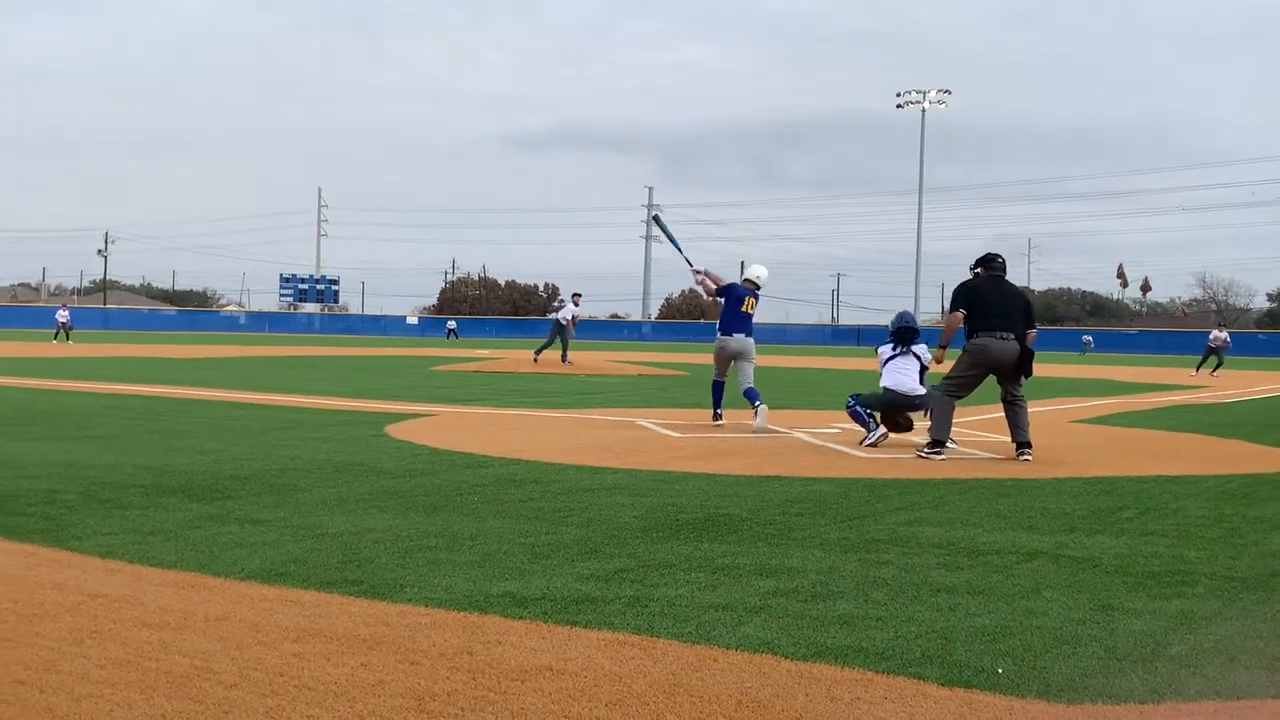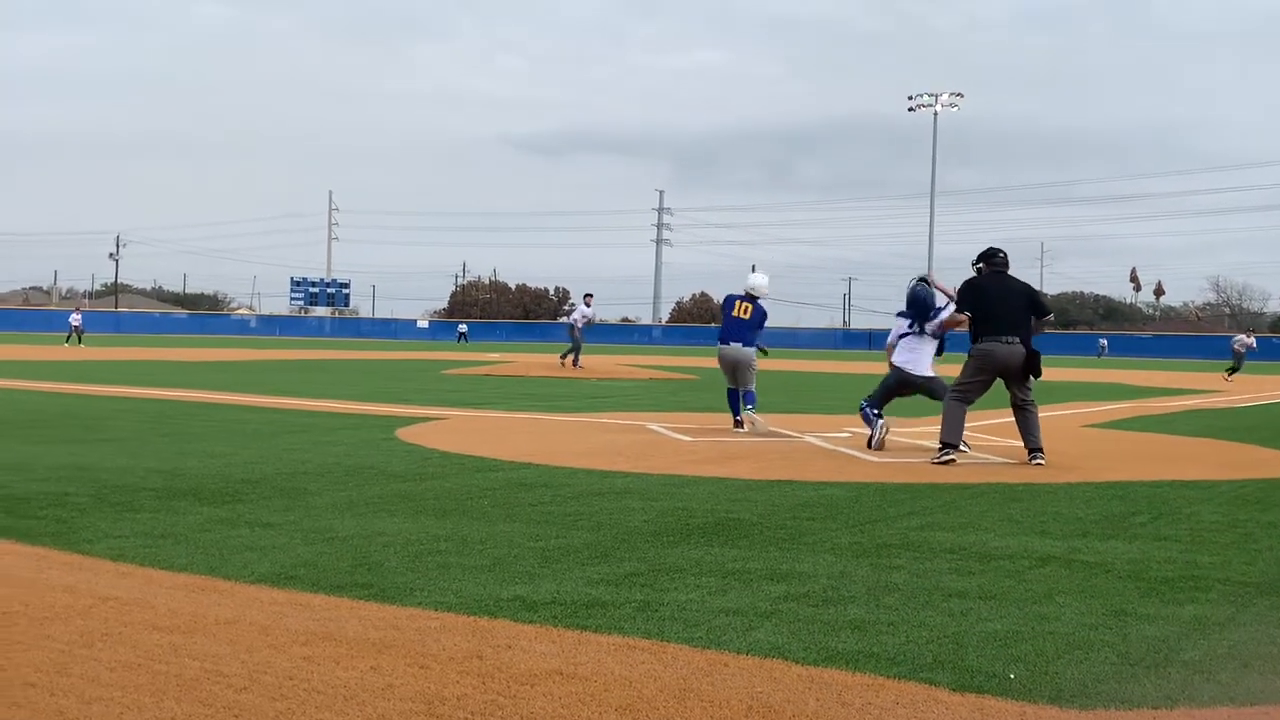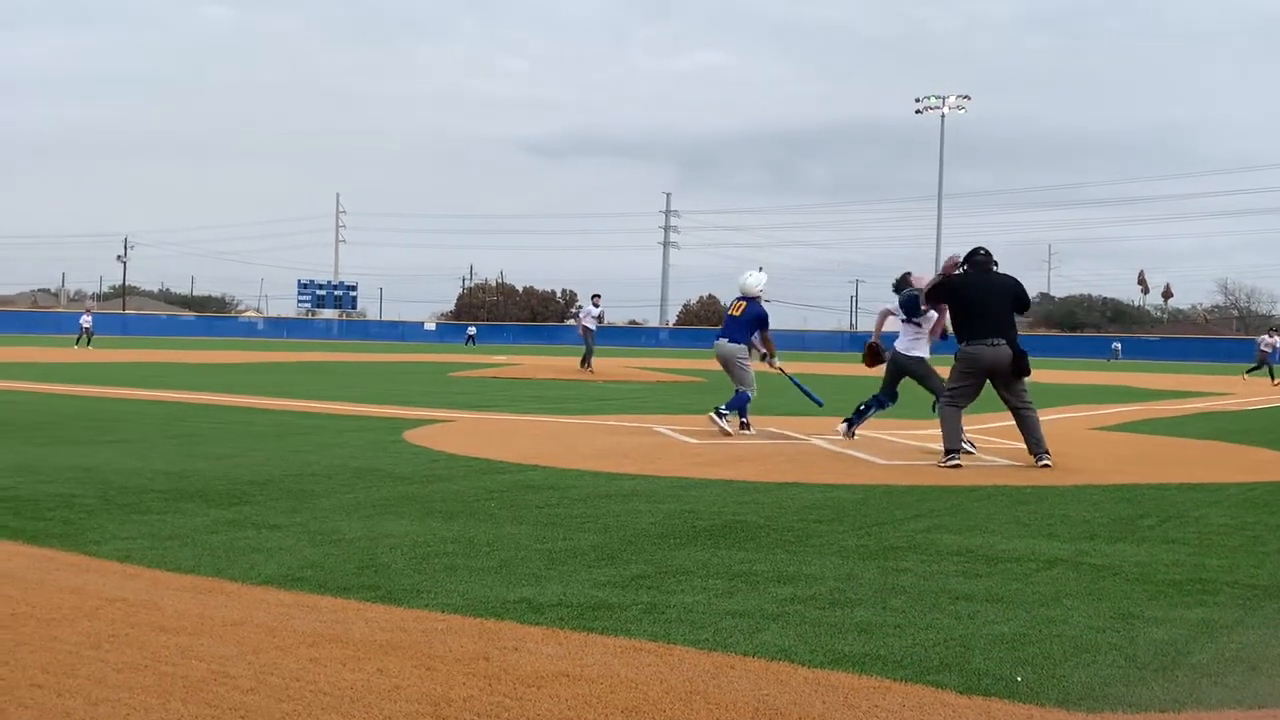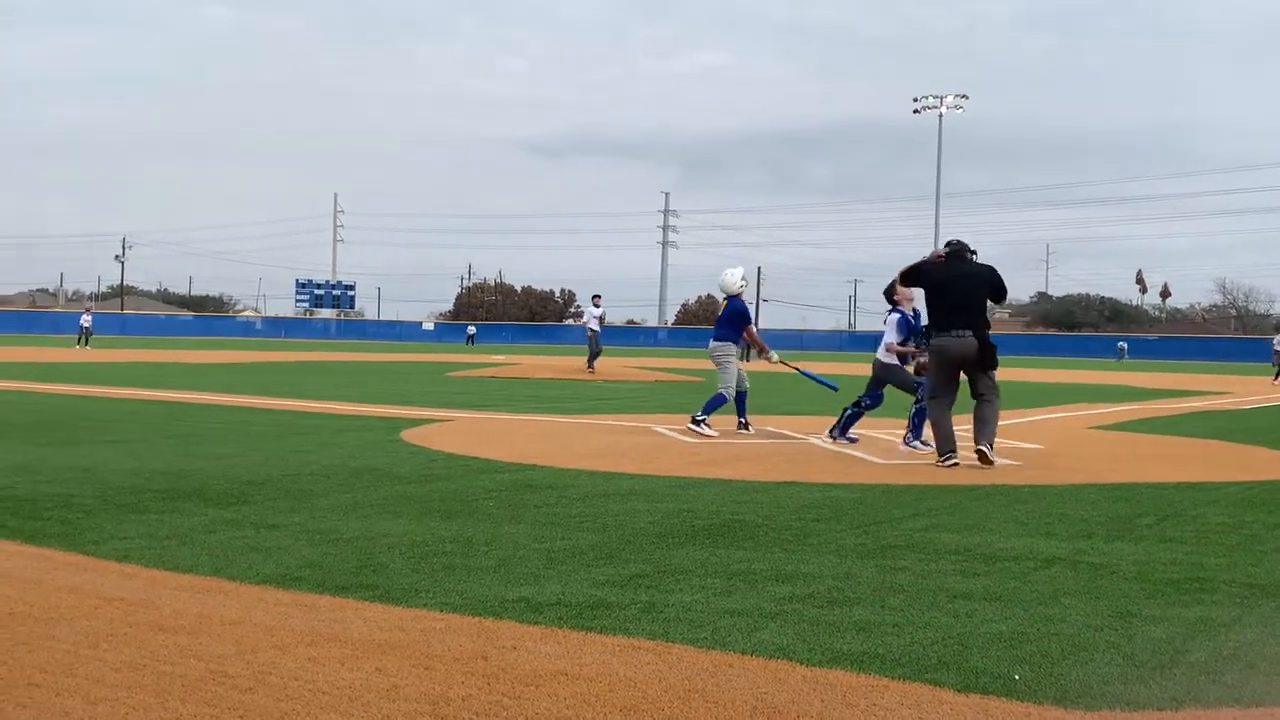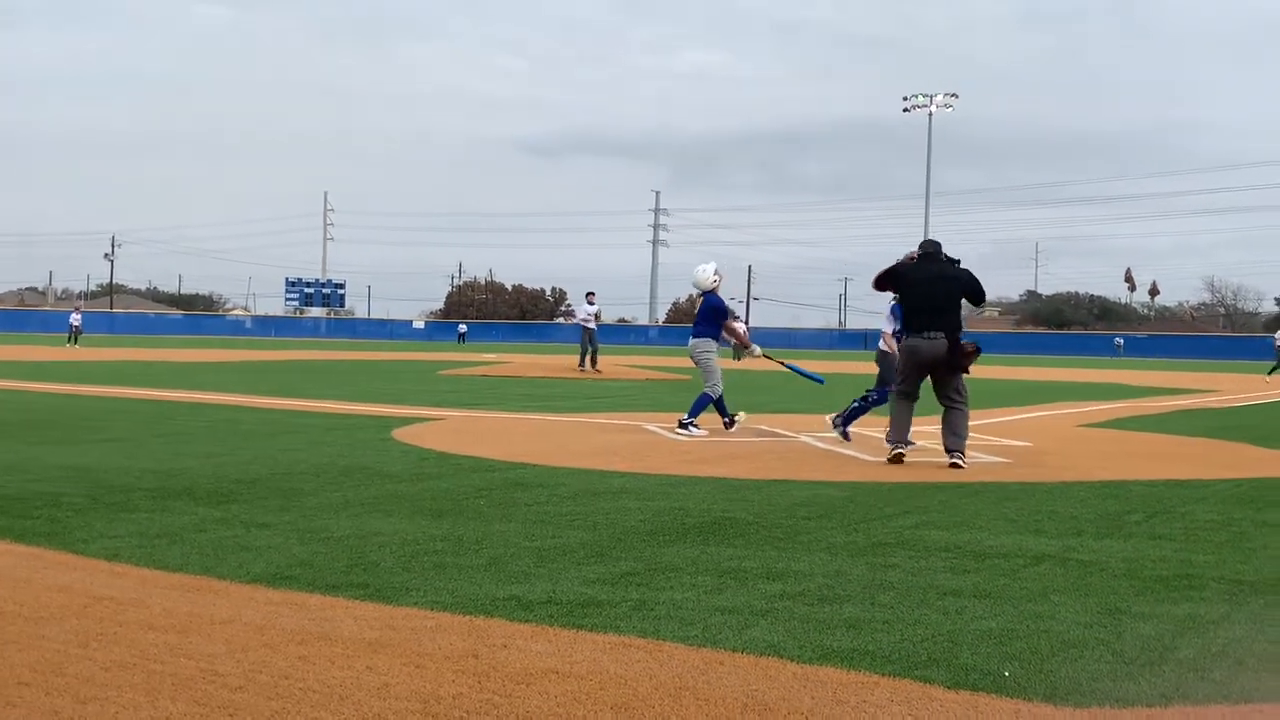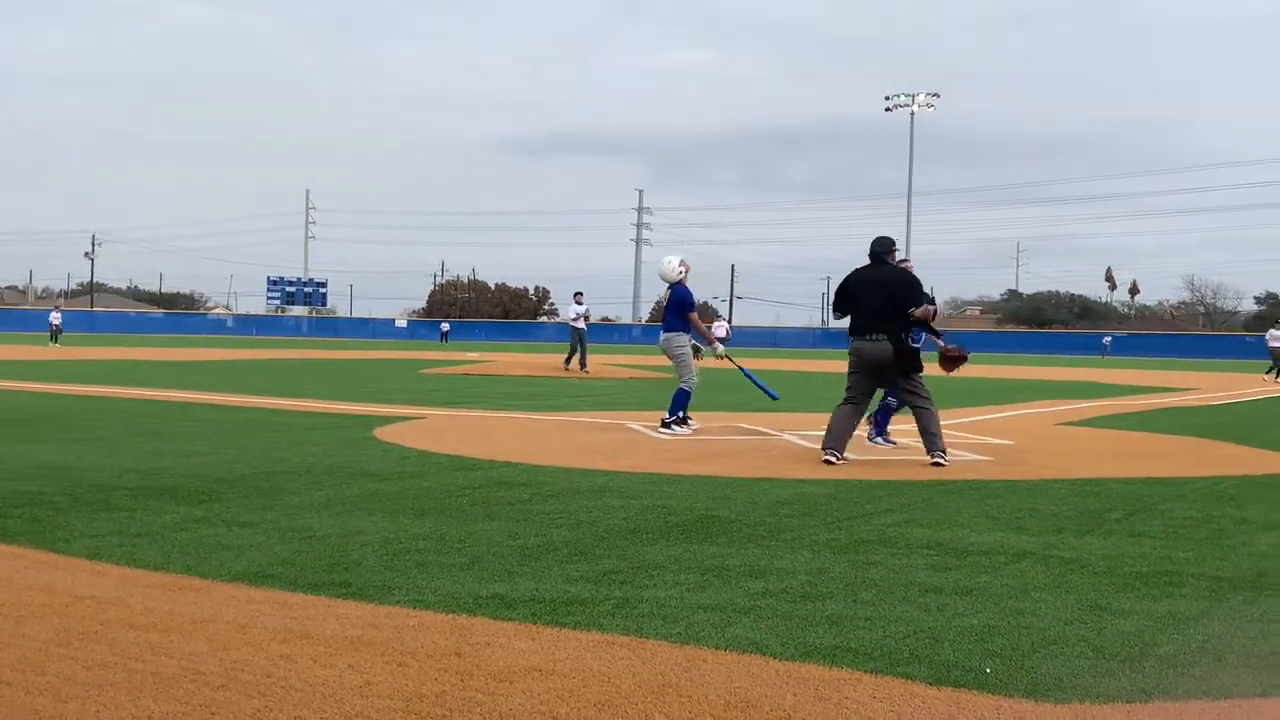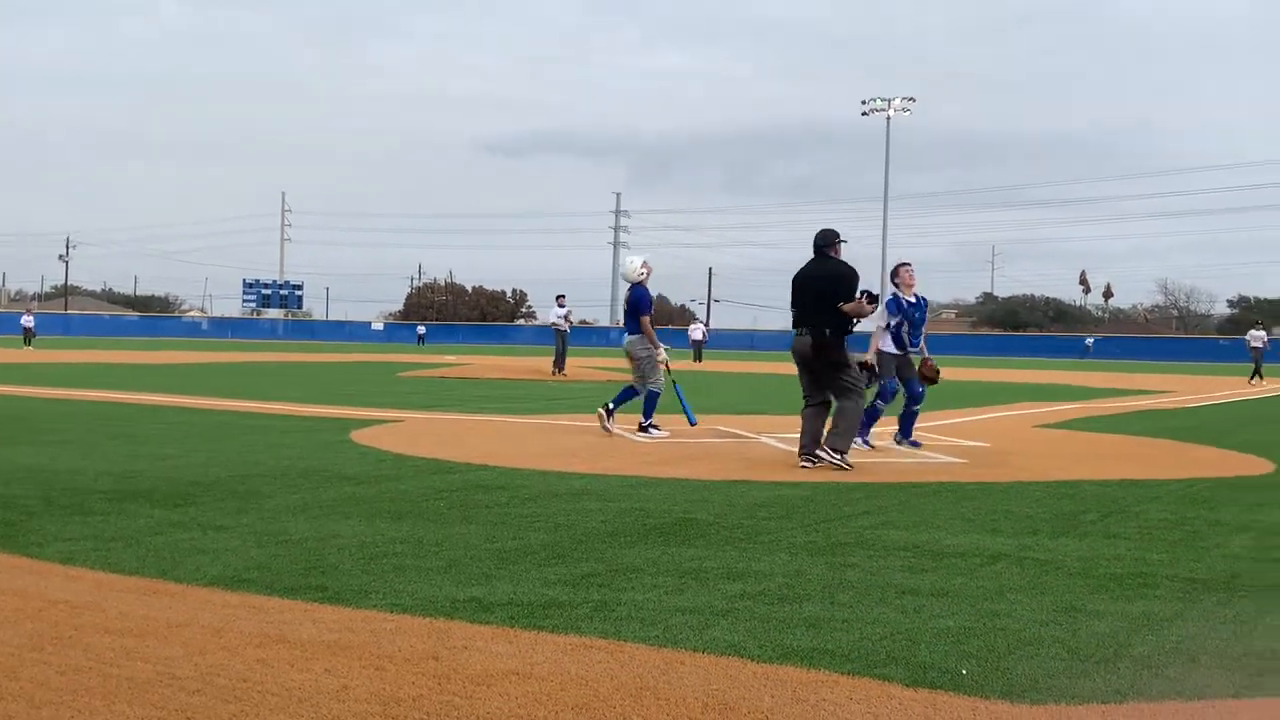
dt=0.2s
person 1, frame 1
left shoulder: (969, 287)
right shoulder: (1019, 294)
left elbow: (956, 317)
right elbow: (1030, 333)
left wrist: (942, 347)
right wrist: (1020, 354)
left hip: (981, 346)
right hip: (1013, 348)
left knee: (947, 391)
right knee: (1014, 397)
left ankle: (937, 445)
right ankle: (1023, 447)
person 1, frame 2
left shoulder: (974, 284)
right shoulder: (1024, 288)
left elbow: (960, 318)
right elbow: (1047, 317)
left wrist: (938, 327)
left hip: (987, 349)
right hip: (1019, 351)
left knee: (957, 397)
right knee: (1025, 402)
left ankle: (948, 448)
right ankle: (1036, 452)
person 1, frame 3
left shoulder: (956, 282)
right shoulder: (1009, 282)
left elbow: (927, 298)
right elbow: (1024, 309)
left wrist: (945, 274)
left hip: (972, 352)
right hip: (1007, 352)
left knee: (950, 402)
right knee: (1022, 404)
left ankle: (953, 453)
right ankle: (1041, 453)
person 1, frame 4
left shoulder: (930, 270)
right shoulder: (985, 271)
left elbow: (901, 278)
right elbow: (1001, 299)
left hip: (941, 343)
right hip: (975, 342)
left knee: (939, 399)
right knee: (988, 396)
left ankle: (947, 452)
right ankle: (985, 443)
person 1, frame 5
left shoulder: (905, 272)
right shoulder: (959, 274)
left elbow: (876, 283)
right elbow: (980, 300)
left hip: (912, 344)
right hip: (946, 345)
left knee: (903, 396)
right knee: (956, 401)
left ankle: (898, 443)
right ankle: (956, 452)
person 1, frame 6
left shoulder: (853, 278)
right shoulder: (904, 277)
left elbow: (837, 313)
right elbow: (917, 312)
right wrist: (928, 313)
left hip: (860, 347)
right hip: (894, 348)
left knee: (853, 400)
right knee: (921, 400)
left ankle: (831, 449)
right ankle: (936, 451)
person 1, frame 7
left shoulder: (802, 273)
right shoulder: (843, 270)
right elbow: (848, 307)
right wrist: (867, 310)
left hip: (801, 341)
right hip: (828, 343)
left knee: (815, 400)
right knee: (853, 395)
left ankle: (809, 454)
right ankle: (834, 449)
person 2, frame 1
left shoulder: (883, 348)
right shoulder: (922, 347)
left hip: (890, 396)
right hip: (916, 399)
left knee: (853, 402)
left ankle: (874, 429)
person 2, frame 2
left shoulder: (901, 320)
right shoulder: (938, 317)
left elbow: (890, 346)
right elbow: (955, 299)
right wrist: (938, 285)
left hip: (898, 373)
right hip: (923, 378)
left knee: (868, 405)
left ankle: (876, 423)
person 2, frame 3
left shoulder: (904, 303)
right shoulder: (927, 312)
left elbow: (884, 312)
right elbow: (934, 334)
left wrist: (875, 337)
right wrist: (942, 312)
left hip: (897, 356)
right hip: (915, 360)
left knee: (884, 397)
right knee: (944, 395)
left ankle: (850, 424)
person 2, frame 4
left shoulder: (912, 315)
right shoulder: (897, 318)
right elbow: (889, 346)
right wrist: (910, 351)
left hip: (884, 364)
right hip: (888, 365)
left knee: (868, 399)
right knee: (924, 391)
left ankle: (837, 431)
right ankle: (913, 437)
person 2, frame 5
right shoulder: (895, 306)
right elbow: (886, 335)
right wrist: (898, 355)
left hip: (896, 355)
right hip: (888, 354)
left knee: (879, 395)
left ankle: (840, 421)
person 2, frame 6
left shoulder: (922, 297)
left elbow: (924, 325)
left wrist: (939, 343)
left hip: (908, 350)
right knee: (896, 390)
left ankle: (877, 421)
right ankle: (877, 431)
person 2, frame 7
left shoulder: (922, 303)
right shoulder: (893, 302)
right elbow: (880, 329)
left wrist: (925, 355)
right wrist: (870, 355)
left hip: (905, 356)
right hip: (888, 354)
left knee: (917, 393)
right knee: (888, 392)
left ankle: (904, 435)
right ankle: (861, 432)
person 3, frame 1
left shoulder: (734, 289)
right shoulder: (755, 297)
left elbow: (711, 292)
left wrist: (701, 280)
right wrist: (705, 272)
left hip: (725, 341)
right hip: (746, 343)
left knee: (719, 377)
right knee: (747, 384)
left ankle: (718, 414)
right ankle: (759, 405)
person 3, frame 2
left shoulder: (729, 299)
right shoulder: (761, 311)
left hip: (723, 349)
right hip: (745, 351)
left knee: (733, 385)
right knee: (748, 388)
left ankle: (738, 420)
right ankle: (749, 410)
person 3, frame 3
left shoulder: (736, 301)
right shoulder: (760, 311)
right elbow: (766, 339)
left wrist: (762, 351)
right wrist: (774, 357)
left hip: (720, 346)
right hip: (736, 350)
left knee: (742, 385)
right knee: (748, 391)
left ankle: (744, 422)
right ankle: (722, 413)
person 3, frame 4
left shoulder: (729, 301)
right shoulder: (740, 306)
right elbow: (751, 334)
left wrist: (758, 347)
right wrist: (769, 352)
left hip: (719, 347)
right hip: (725, 349)
left knee: (741, 383)
right knee: (727, 391)
left ankle: (743, 423)
right ankle: (699, 419)
person 3, frame 5
left shoulder: (704, 297)
right shoulder: (716, 302)
right elbow: (731, 329)
left wrist: (734, 342)
right wrist: (751, 346)
left hip: (698, 344)
right hip: (704, 346)
left knee: (715, 383)
right knee: (713, 387)
left ankle: (728, 419)
right ankle: (686, 422)
person 3, frame 6
left shoulder: (672, 289)
right shoulder: (683, 292)
right elbow: (695, 323)
left wrist: (689, 343)
right wrist: (714, 343)
left hip: (667, 338)
right hip: (677, 339)
left knee: (686, 378)
right knee: (688, 381)
left ankle: (678, 415)
right ankle: (670, 421)
person 3, frame 7
left shoulder: (632, 291)
right shoulder: (643, 293)
right elbow: (645, 325)
left wrist: (656, 344)
right wrist: (659, 349)
left hip: (630, 340)
right hip: (640, 341)
left knee: (639, 383)
right knee: (656, 382)
left ankle: (609, 408)
right ankle: (646, 425)
